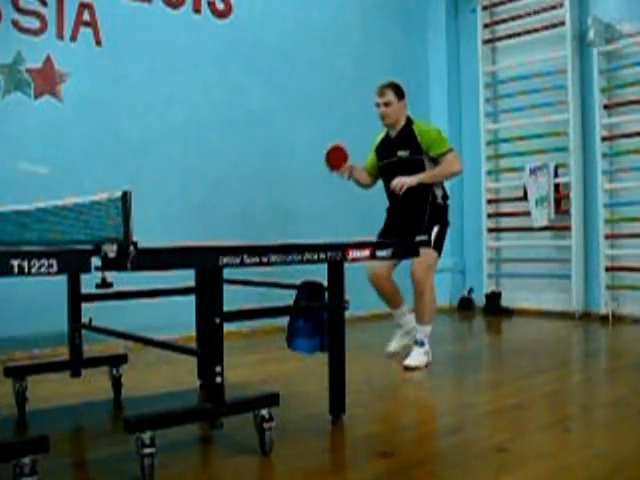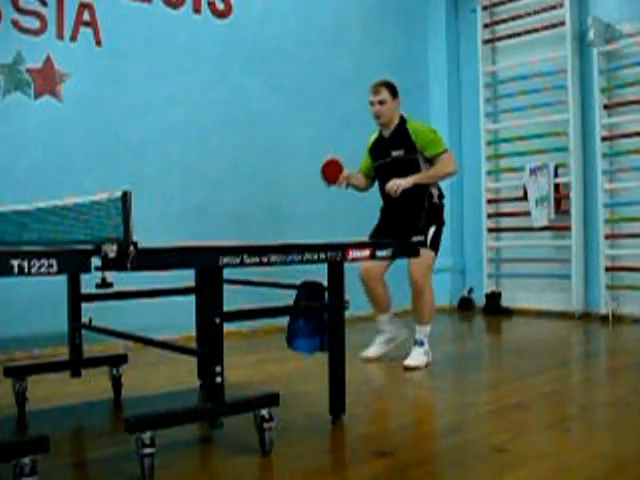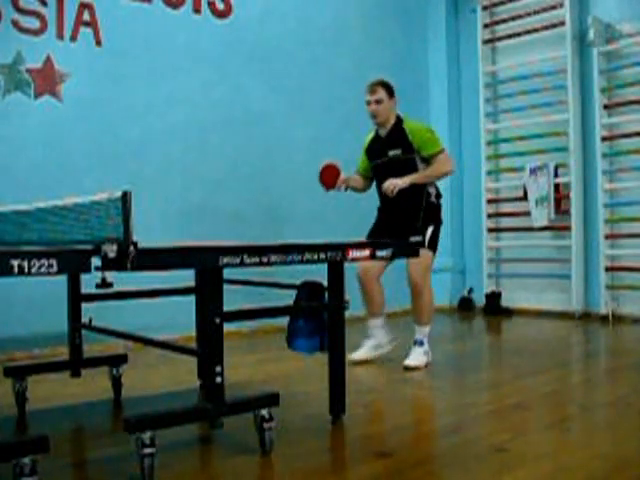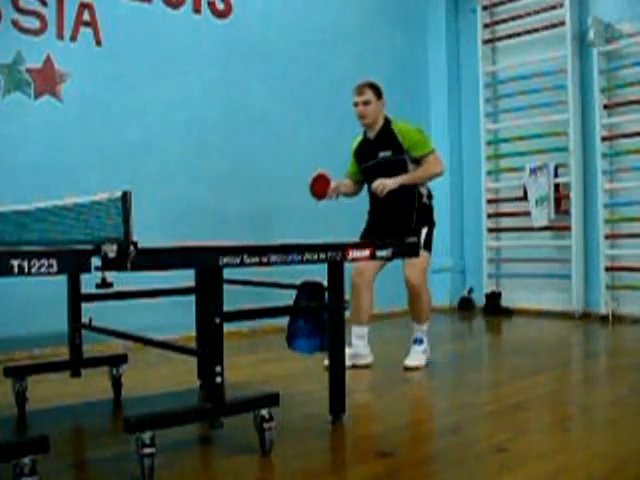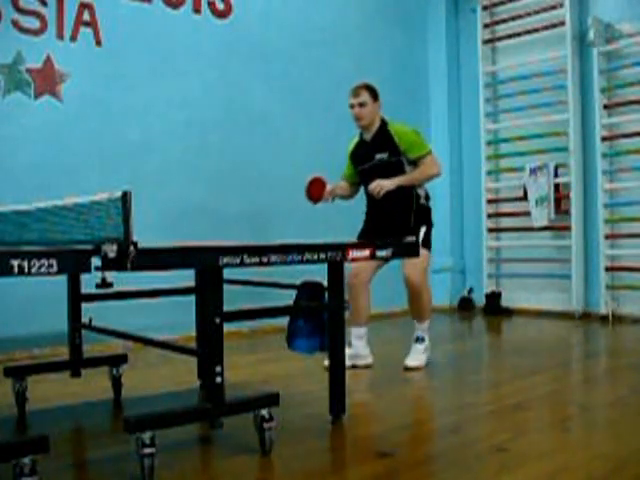
dt=0.2s
person 1, frame 1
left shoulder: (425, 132)
right shoulder: (381, 143)
left elbow: (455, 165)
right elbow: (369, 179)
left wrist: (414, 179)
right wrist: (352, 171)
left hip: (429, 216)
right hip: (397, 217)
left knee: (420, 276)
right knee: (377, 273)
left ankle: (422, 345)
right ankle: (406, 323)
person 1, frame 2
left shoulder: (419, 132)
right shoulder: (374, 143)
left elbow: (449, 166)
right elbow: (365, 180)
left wrist: (409, 180)
right wrist: (348, 178)
left hip: (424, 216)
right hip: (391, 217)
left knee: (418, 277)
right knee: (369, 271)
left ankle: (421, 345)
right ankle: (388, 332)
person 1, frame 3
left shoulder: (416, 131)
right shoulder: (371, 142)
left elbow: (446, 165)
right elbow: (364, 180)
left wrist: (406, 180)
right wrist: (347, 181)
left hip: (422, 215)
right hip: (388, 217)
left knee: (417, 278)
right knee: (366, 271)
left ankle: (421, 345)
right ankle: (377, 337)
person 1, frame 4
left shoulder: (405, 132)
right shoulder: (359, 146)
left elbow: (436, 166)
right elbow: (355, 184)
left wrist: (396, 180)
right wrist: (337, 187)
left hip: (414, 217)
right hip: (380, 220)
left knee: (414, 279)
right knee: (360, 275)
left ankle: (420, 343)
right ankle: (359, 348)
person 1, frame 5
left shoulder: (402, 134)
right shoulder: (355, 148)
left elbow: (433, 168)
right elbow: (351, 186)
left wrist: (393, 182)
right wrist: (333, 190)
left hip: (412, 218)
right hip: (377, 222)
left knee: (414, 277)
right knee: (356, 276)
left ankle: (421, 340)
right ankle: (359, 349)
